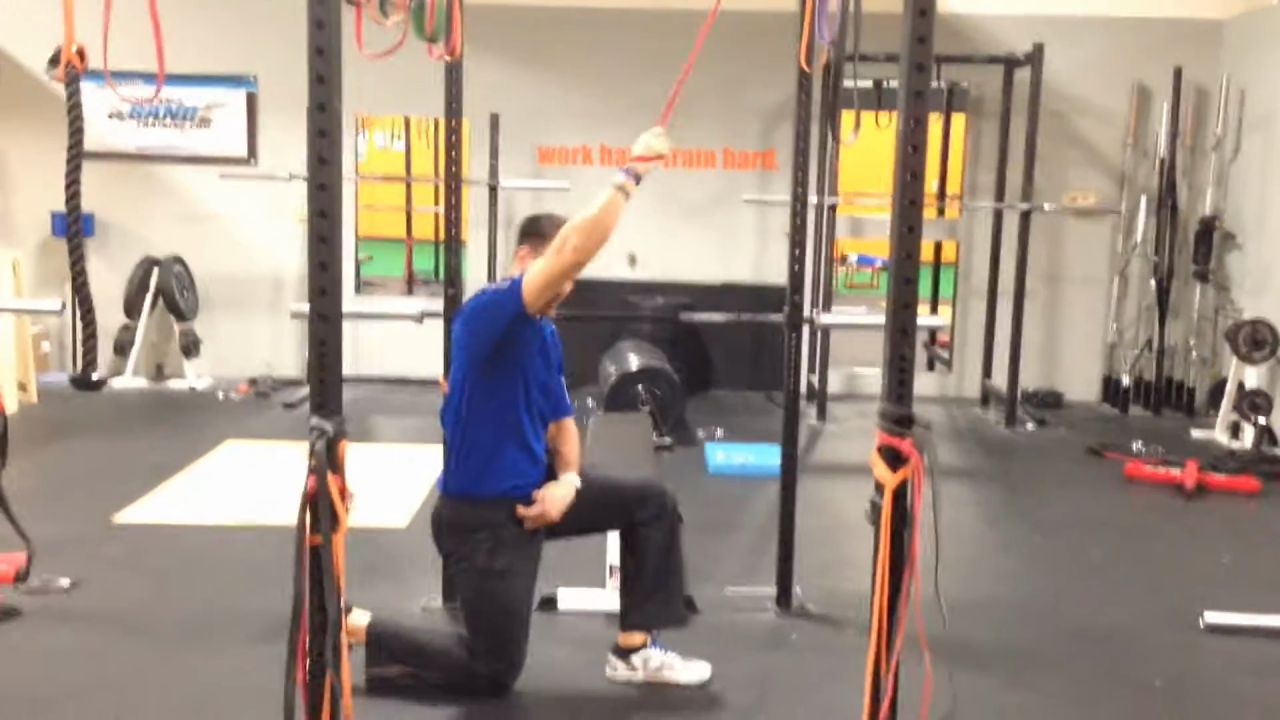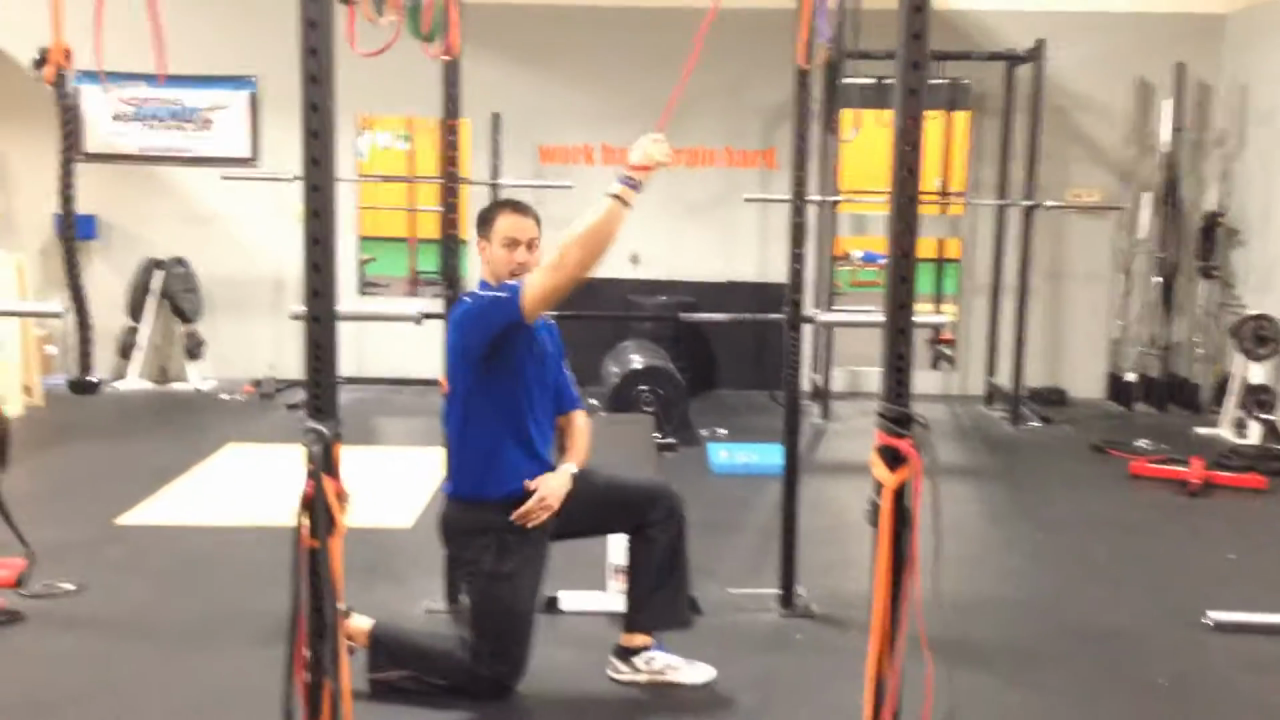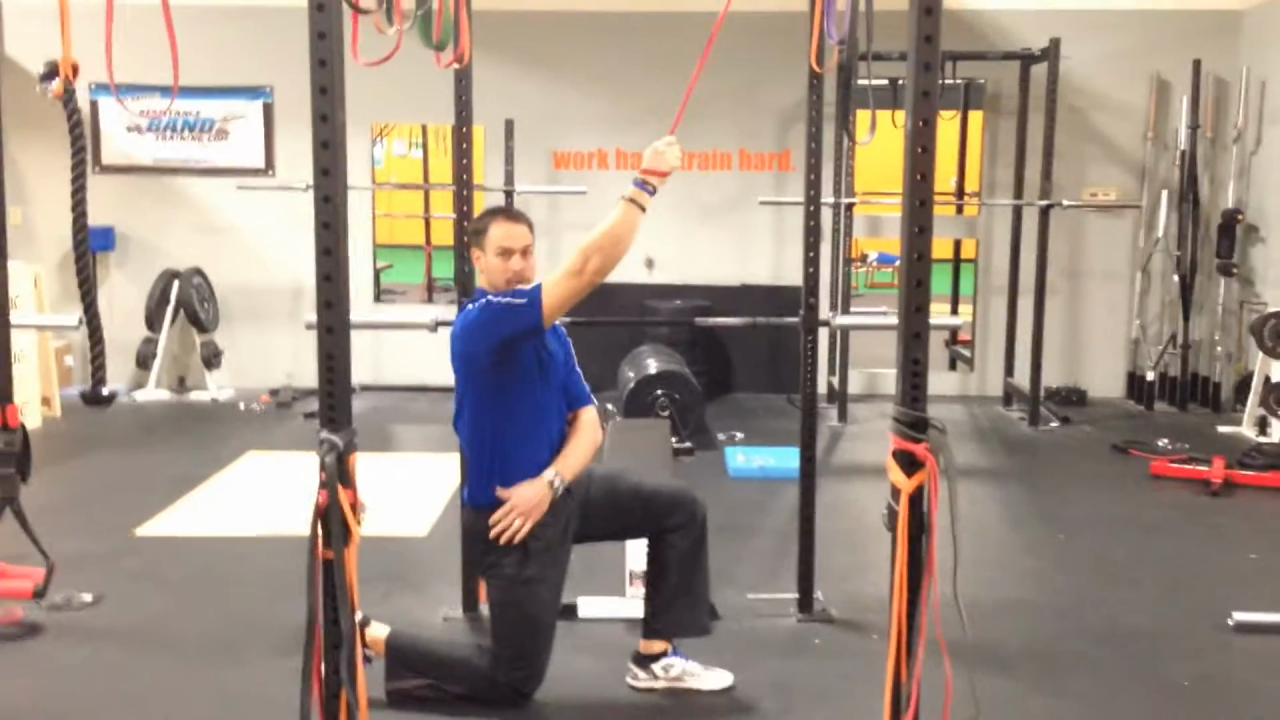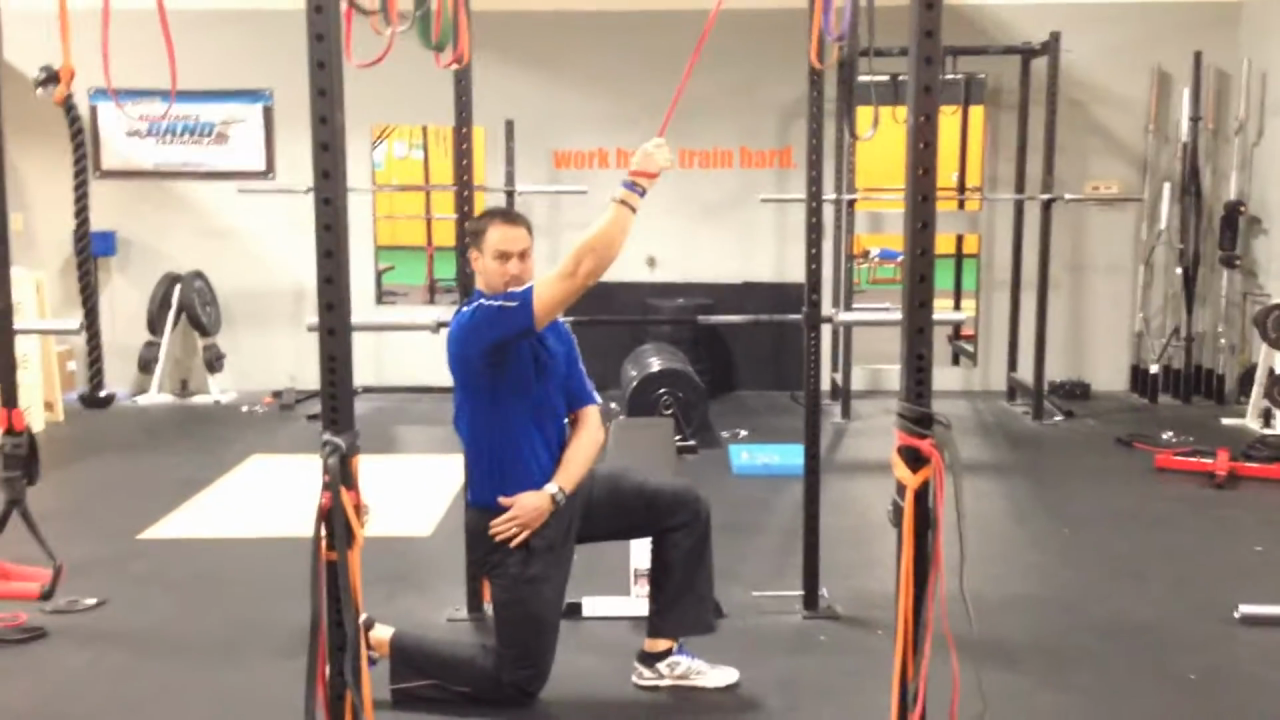
dt=0.2s
person 1, frame 1
left shoulder: (544, 333)
right shoulder: (486, 312)
left elbow: (561, 422)
right elbow: (569, 253)
left wrist: (568, 482)
right wrist: (633, 171)
left hip: (532, 490)
right hip: (481, 514)
left knee: (652, 505)
right knee: (492, 673)
left ankle: (633, 649)
right ankle: (347, 625)
person 1, frame 2
left shoulder: (543, 327)
right shoulder: (476, 315)
left elbow: (574, 416)
right elbow: (571, 265)
left wrist: (566, 476)
right wrist: (632, 179)
left hip: (538, 488)
right hip: (489, 511)
left knee: (659, 505)
right knee: (494, 675)
left ankle: (635, 650)
right ankle: (348, 628)
person 1, frame 3
left shoulder: (549, 333)
right shoulder: (480, 323)
left elbow: (586, 420)
right elbow: (588, 271)
left wrist: (549, 484)
right wrist: (645, 183)
left hip: (556, 492)
right hip: (510, 512)
left knee: (680, 511)
right knee: (513, 682)
left ankle: (655, 657)
right ankle: (365, 636)
person 1, frame 4
left shoulder: (554, 331)
right shoulder: (475, 326)
left elbow: (589, 420)
right elbow: (580, 273)
left wrist: (553, 493)
right wrist: (636, 184)
left hip: (558, 493)
right hip: (512, 514)
left knee: (684, 509)
right knee: (517, 682)
left ankle: (659, 656)
right ankle: (370, 638)
